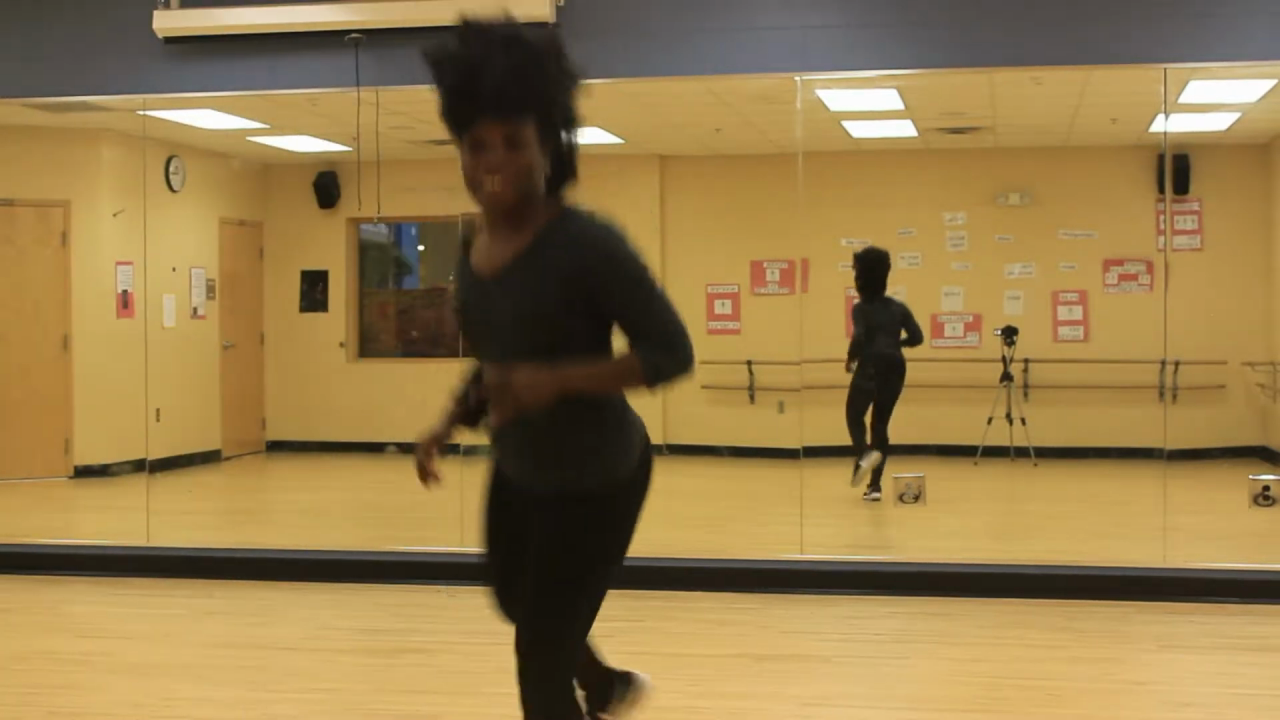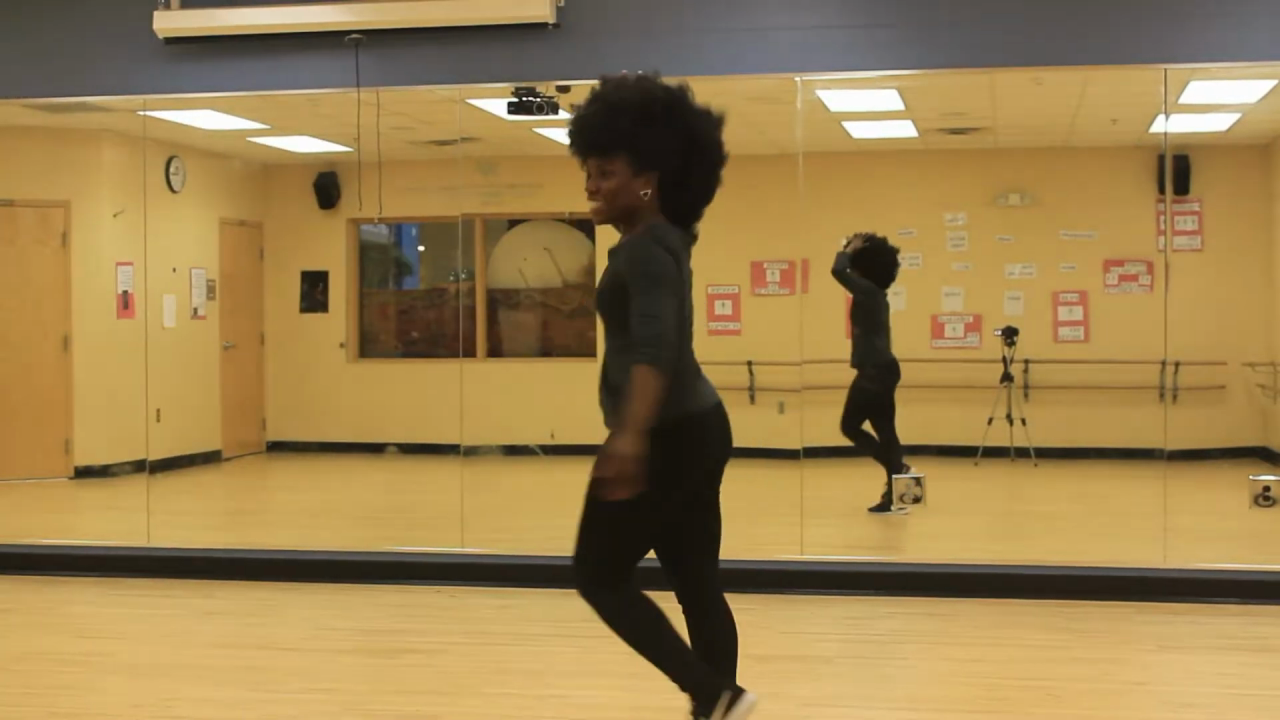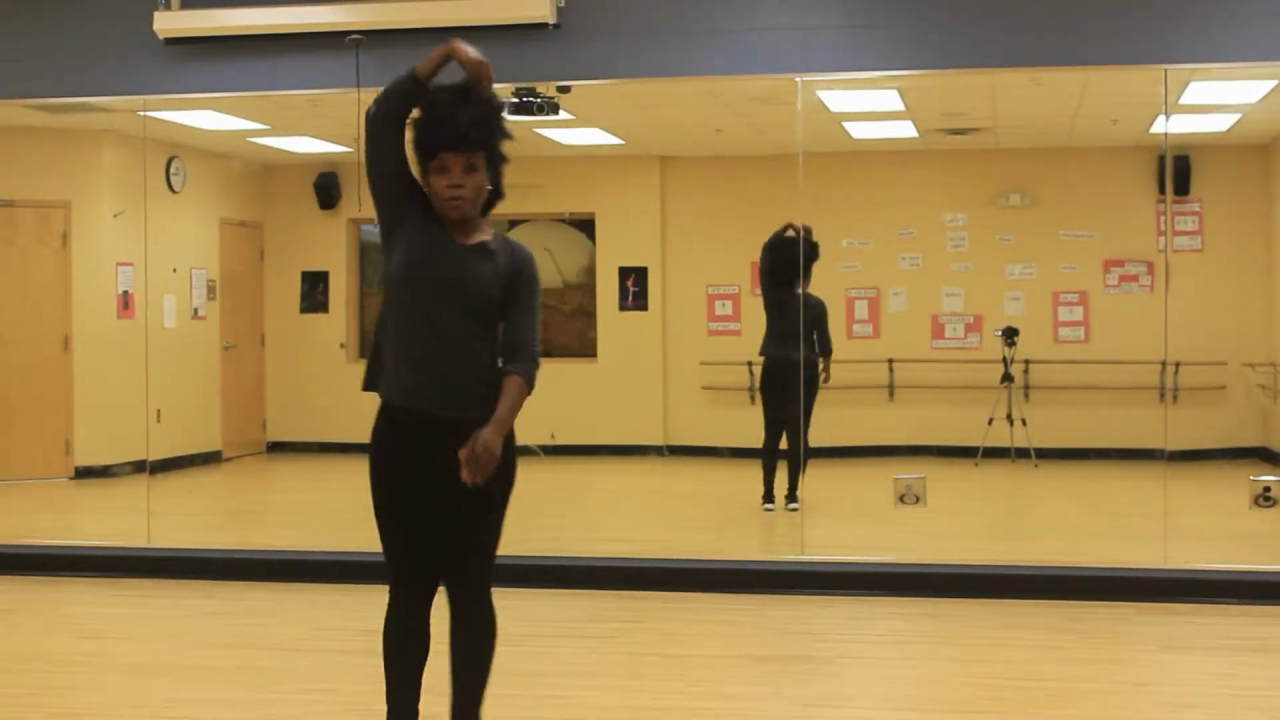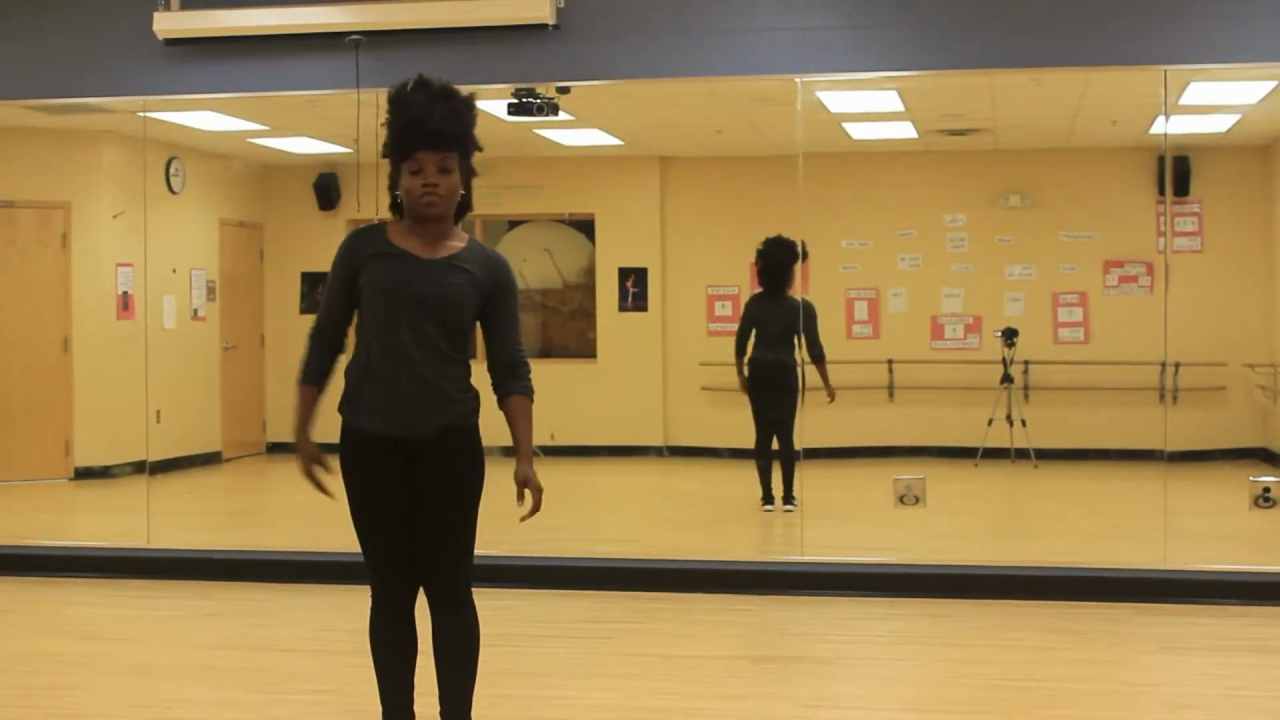
dt=1s
person 1, frame 1
left shoulder: (586, 246)
right shoulder: (477, 247)
left elbow: (671, 352)
left wrist: (551, 381)
right wrist: (451, 421)
left hip: (596, 480)
right hip: (524, 474)
left knee: (542, 651)
right knee: (516, 599)
person 1, frame 2
left shoulder: (646, 252)
right shoulder: (658, 234)
left elbow: (656, 346)
left wrist: (630, 435)
left hip: (665, 435)
right hip: (692, 431)
left knee: (599, 576)
right knee: (698, 584)
person 1, frame 3
left shoulder: (513, 260)
right shoulder: (405, 221)
left elbow: (522, 359)
right elbow: (382, 119)
left wrist: (496, 430)
right wrist: (445, 53)
left hip: (474, 436)
right hip: (402, 430)
left knee: (468, 588)
right knee: (408, 587)
person 1, frame 4
left shoulder: (487, 266)
right shoulder: (364, 248)
left elbow: (512, 366)
right elbow: (327, 340)
left wrist: (529, 456)
right wrist: (303, 431)
left hip: (449, 443)
right hip: (373, 439)
left knee: (449, 587)
right knee: (391, 589)
person 2, frame 1
left shoulder: (861, 308)
right shoulder: (897, 306)
left elbow: (858, 338)
right elbow: (916, 337)
left wrist: (850, 359)
left hip: (872, 367)
right hip: (895, 367)
left knee: (855, 416)
right knee: (880, 424)
left ankle: (865, 455)
right ankle: (875, 484)
person 2, frame 2
left shoulder: (867, 291)
right shoulder: (877, 297)
left elbow: (838, 269)
left wrist: (850, 247)
left hip: (873, 370)
right hip: (881, 369)
left knee: (850, 426)
right knee: (884, 430)
left ankle: (898, 479)
person 2, frame 3
left shoulder: (771, 294)
right shoulder: (815, 305)
left elbow: (768, 251)
right elbow: (824, 345)
left wrist: (787, 229)
right wrist: (827, 367)
left hip: (774, 371)
right hip: (803, 372)
left knee: (773, 433)
right knee: (797, 434)
left ankle: (768, 495)
right ankle: (791, 495)
person 2, frame 4
left shoulder: (755, 303)
right shoulder: (802, 308)
left elbow: (742, 340)
right elbow: (814, 349)
left wrist: (741, 372)
right wrist: (827, 383)
left hip: (758, 372)
right hip: (784, 373)
left knee: (763, 434)
right knee: (785, 434)
left ankle: (767, 496)
right ankle: (788, 496)
